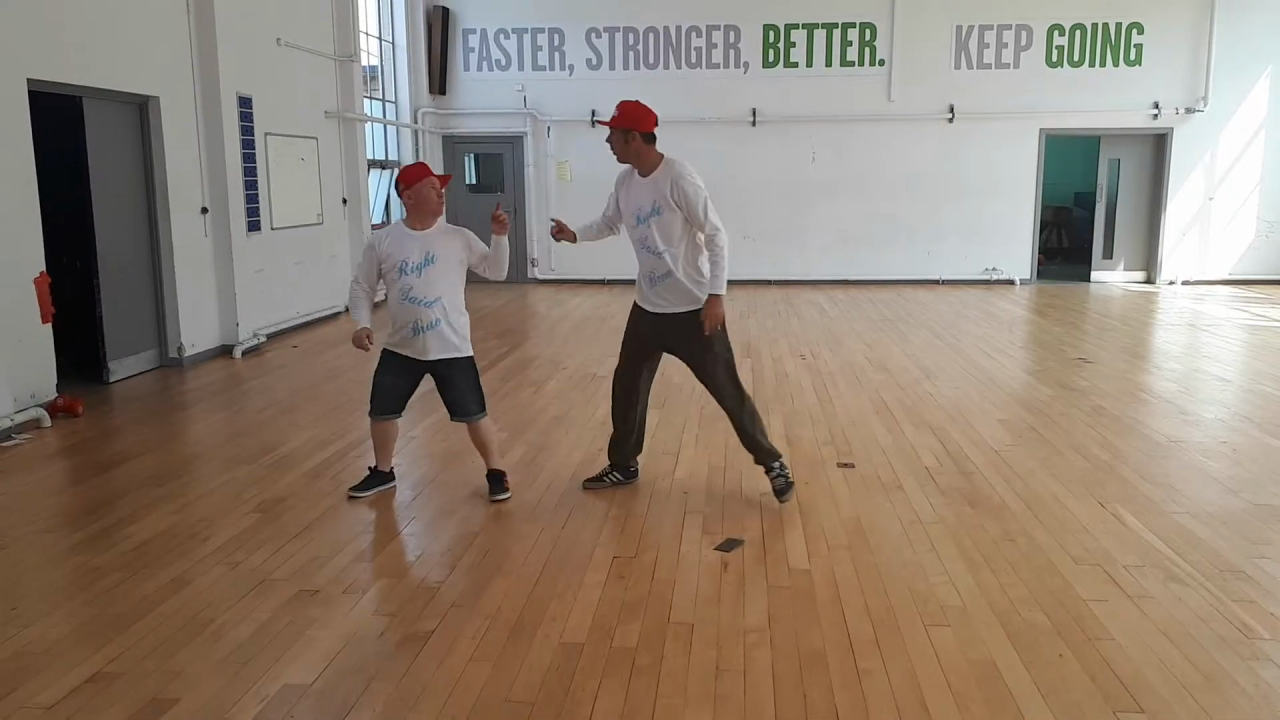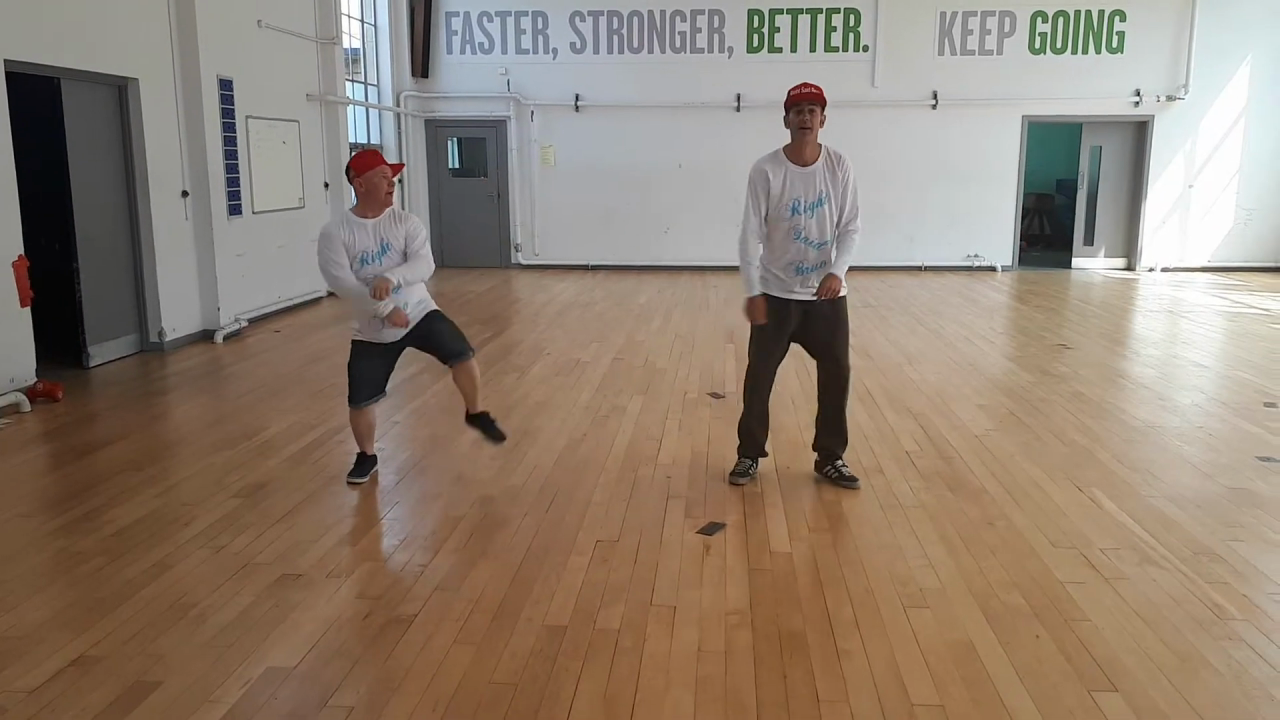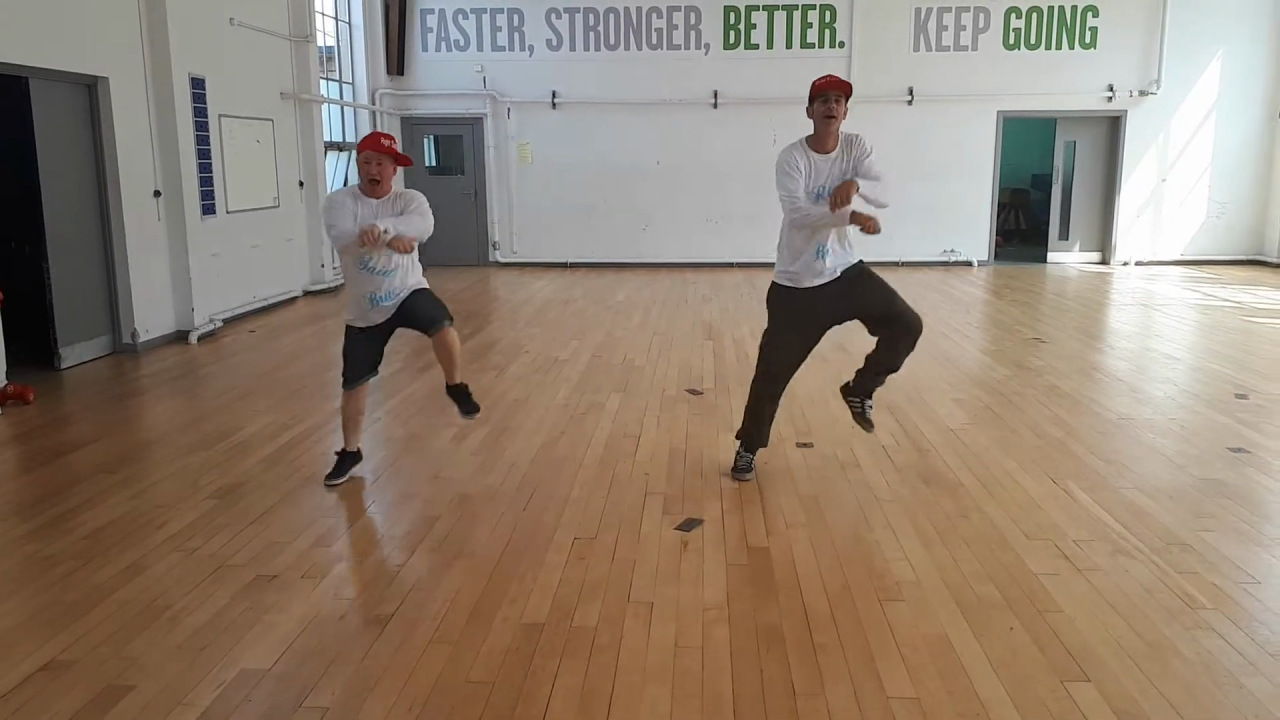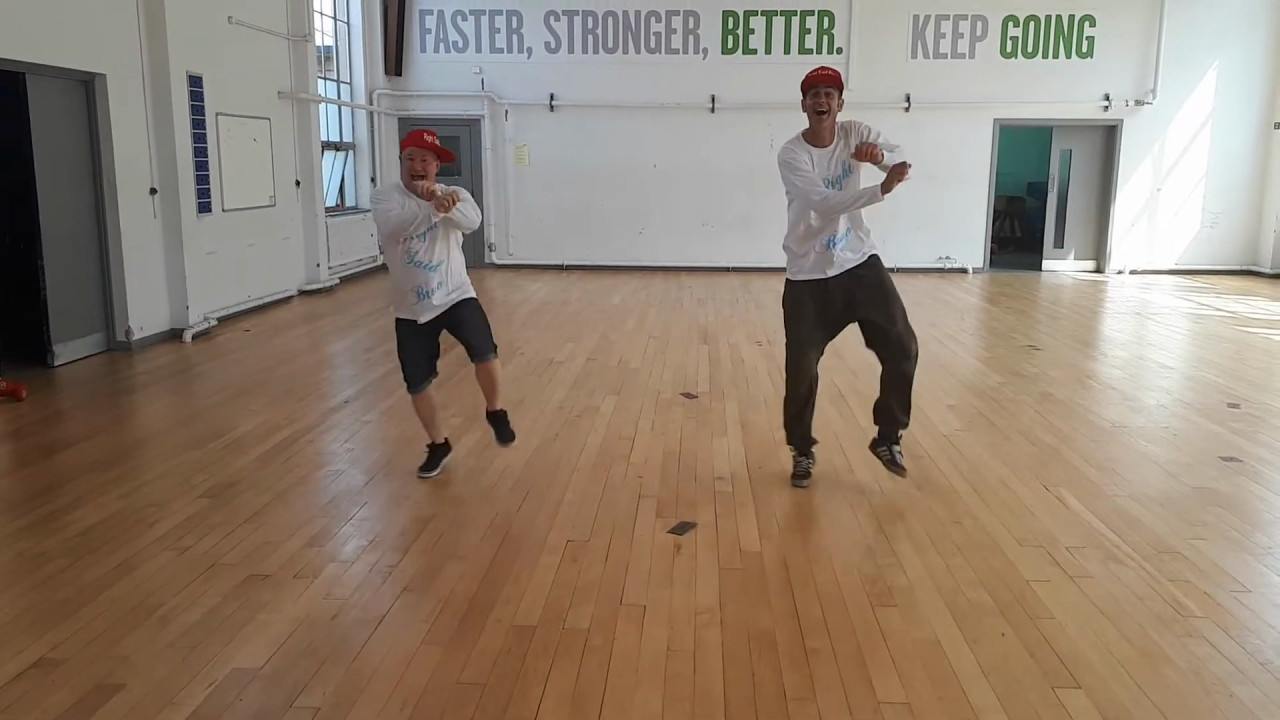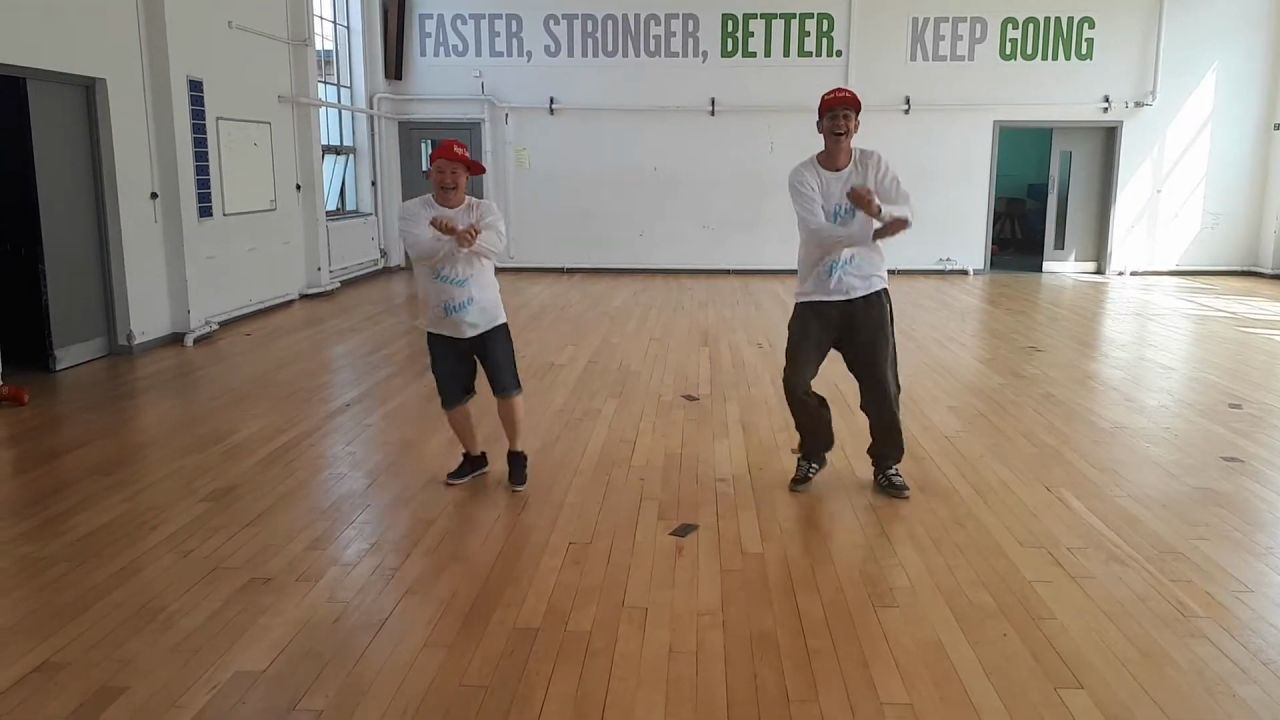
dt=1s
person 1, frame 1
left shoulder: (679, 178)
right shoulder: (626, 181)
left elbow: (715, 235)
right elbow: (609, 222)
left wrist: (714, 294)
right wrist: (574, 233)
left hip: (692, 305)
right hip: (648, 307)
left knee: (725, 387)
right knee: (628, 383)
left ankle: (771, 462)
right ankle: (623, 464)
person 1, frame 2
left shoulder: (838, 165)
right shoulder: (765, 170)
left elbow: (851, 227)
right elbow: (751, 234)
left wrist: (837, 274)
right wrist: (754, 291)
left hip: (825, 290)
right hip: (776, 291)
left knee: (836, 375)
right knee: (758, 377)
left ankle: (830, 458)
right ankle: (749, 455)
person 1, frame 3
left shoulder: (855, 145)
right shoulder: (791, 157)
left elbow: (881, 196)
right elbow: (798, 214)
left wrist: (853, 187)
right wrist: (851, 217)
left hip: (845, 269)
right hip: (795, 281)
left knee: (906, 326)
right knee: (774, 368)
left ankle: (859, 391)
right ankle: (750, 445)
person 1, frame 4
left shoulder: (858, 133)
right shoulder: (791, 153)
left elbow: (899, 159)
right elbow: (822, 203)
left wrist: (879, 154)
right wrist: (883, 184)
left hip: (859, 264)
right hip: (807, 275)
left knee: (901, 346)
right knee: (801, 369)
left ankle: (888, 437)
right ankle: (803, 449)
person 1, frame 5
left shoulder: (874, 164)
right shoulder: (802, 176)
left elbow: (905, 212)
right elbow: (819, 234)
left wrist: (875, 205)
right wrist: (877, 230)
left hip: (867, 295)
right hip: (815, 298)
left knee: (881, 386)
right knee: (796, 383)
left ankle: (886, 465)
right ankle: (815, 451)
person 2, frame 1
left shoulder: (458, 239)
right shoulder: (382, 241)
left elbow: (496, 271)
right elbow: (361, 287)
left wrist: (500, 237)
right wrist: (361, 324)
left hip: (451, 346)
right hip: (401, 346)
left knee: (472, 413)
right knee: (382, 411)
left ankle: (496, 471)
right ankle: (383, 471)
person 2, frame 2
left shoulder: (406, 221)
right shoulder: (333, 233)
left elbow: (424, 265)
right elbow: (340, 280)
left wrist: (392, 280)
right wrist: (383, 309)
left hip: (418, 312)
right hip: (373, 329)
left knee: (462, 354)
right knee: (361, 400)
left ankle: (477, 414)
right ankle: (366, 457)
person 2, frame 3
left shoulder: (410, 200)
right shoulder: (338, 201)
left elbow: (422, 227)
right elbow: (342, 239)
left wrist: (378, 228)
right wrist: (377, 238)
left hip: (408, 293)
right hip: (364, 311)
left knee: (441, 325)
right knee: (354, 383)
left ankle: (457, 387)
right ankle: (350, 451)
person 2, frame 4
left shoulder: (455, 195)
right shoulder: (384, 197)
left elbow: (471, 220)
right elbow: (392, 228)
left wrist: (439, 201)
right wrist: (435, 203)
left hip: (456, 296)
right hip: (411, 307)
left knee: (484, 354)
right knee: (418, 383)
left ankle: (495, 412)
right ankle: (438, 446)
person 2, frame 5
left shoulder: (485, 210)
right shoulder: (413, 211)
left elbow: (494, 243)
right elbow: (417, 247)
left wrist: (451, 230)
right wrist: (457, 235)
left hip: (486, 318)
right hip: (441, 325)
left knee: (507, 391)
right knee: (453, 400)
left ankle: (516, 455)
right ankle: (473, 457)
